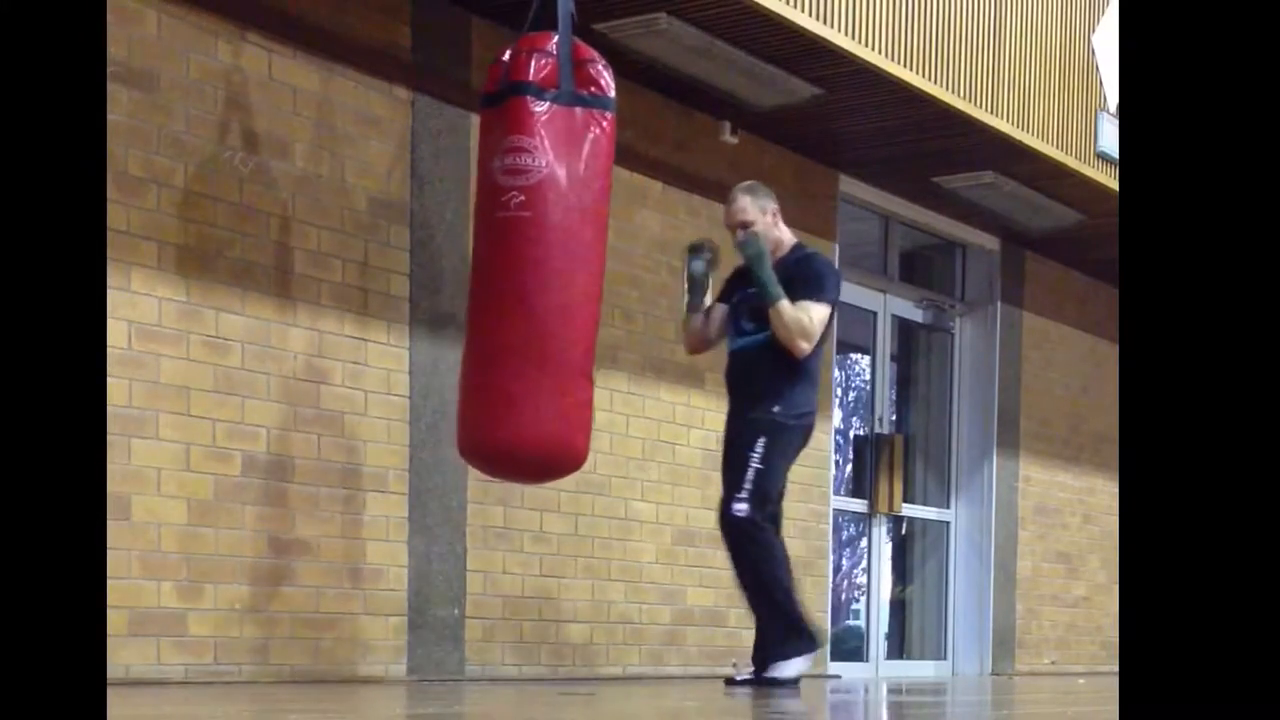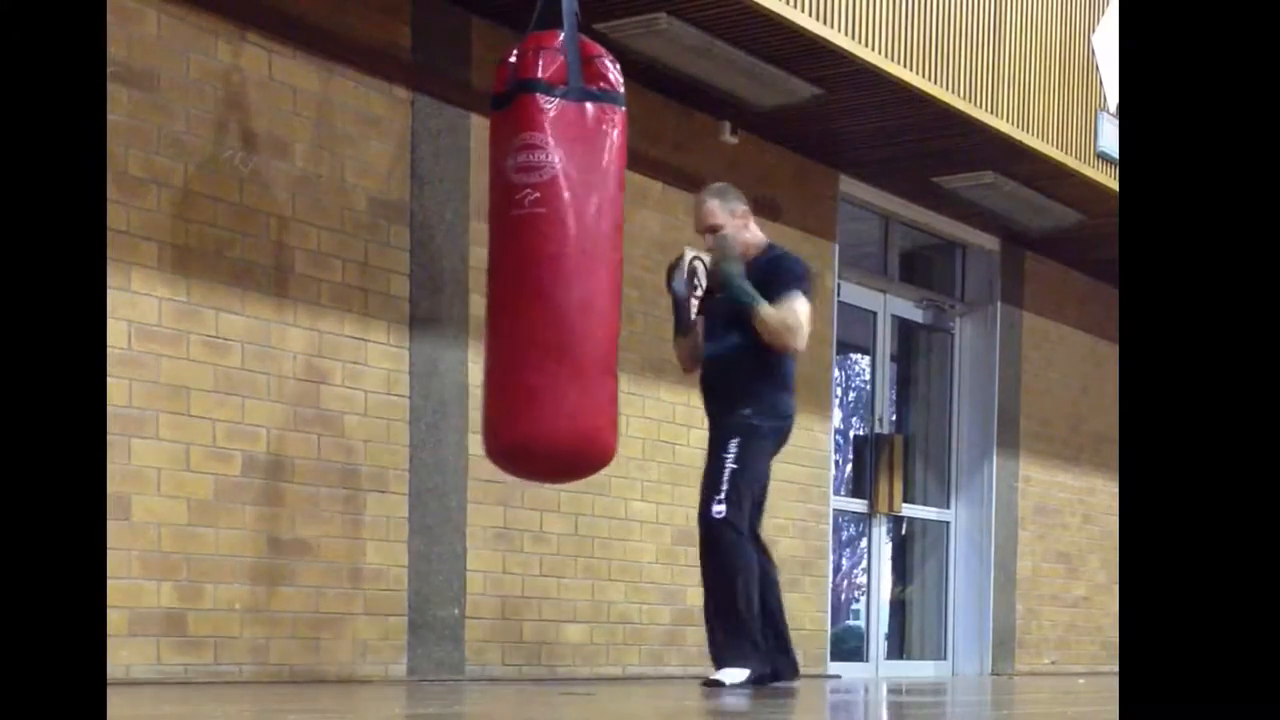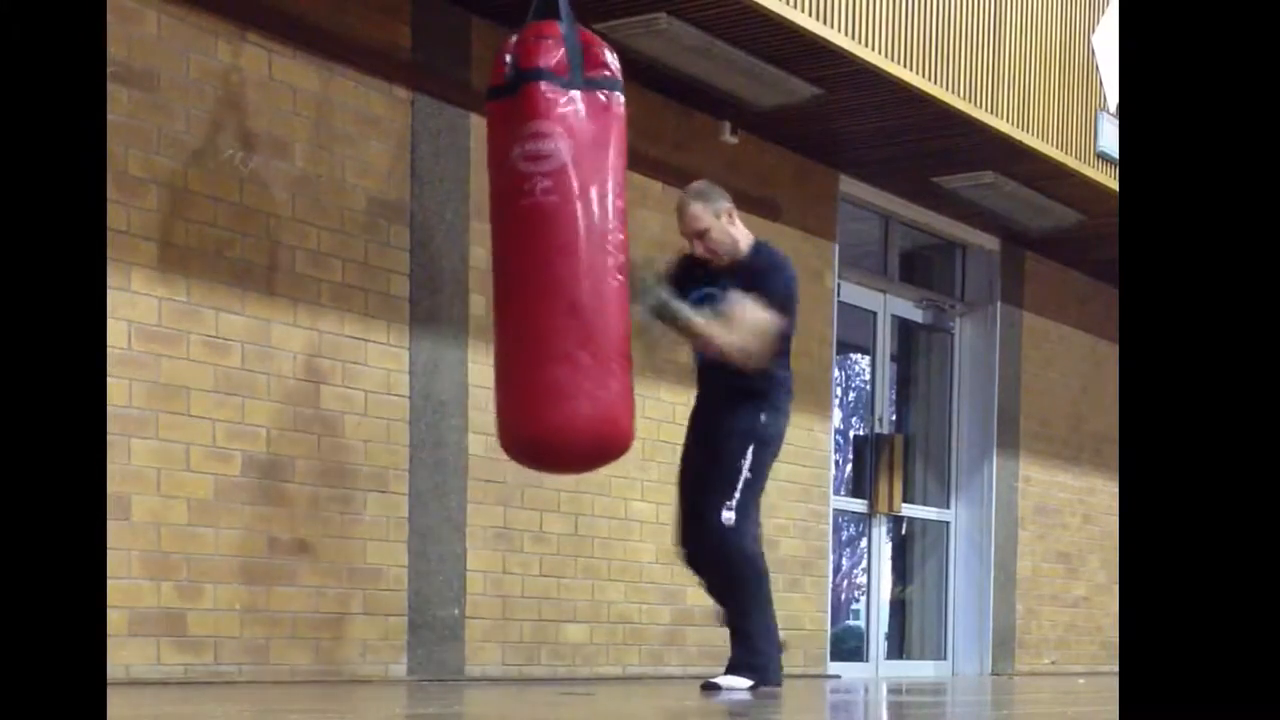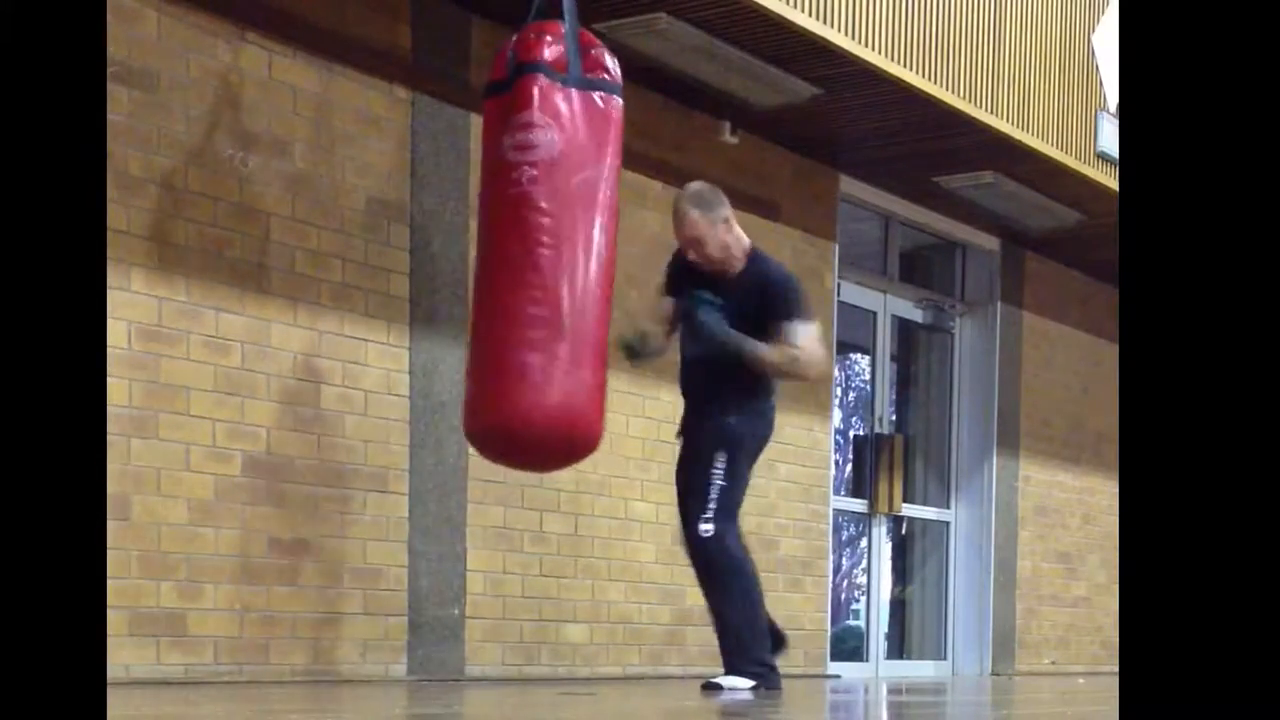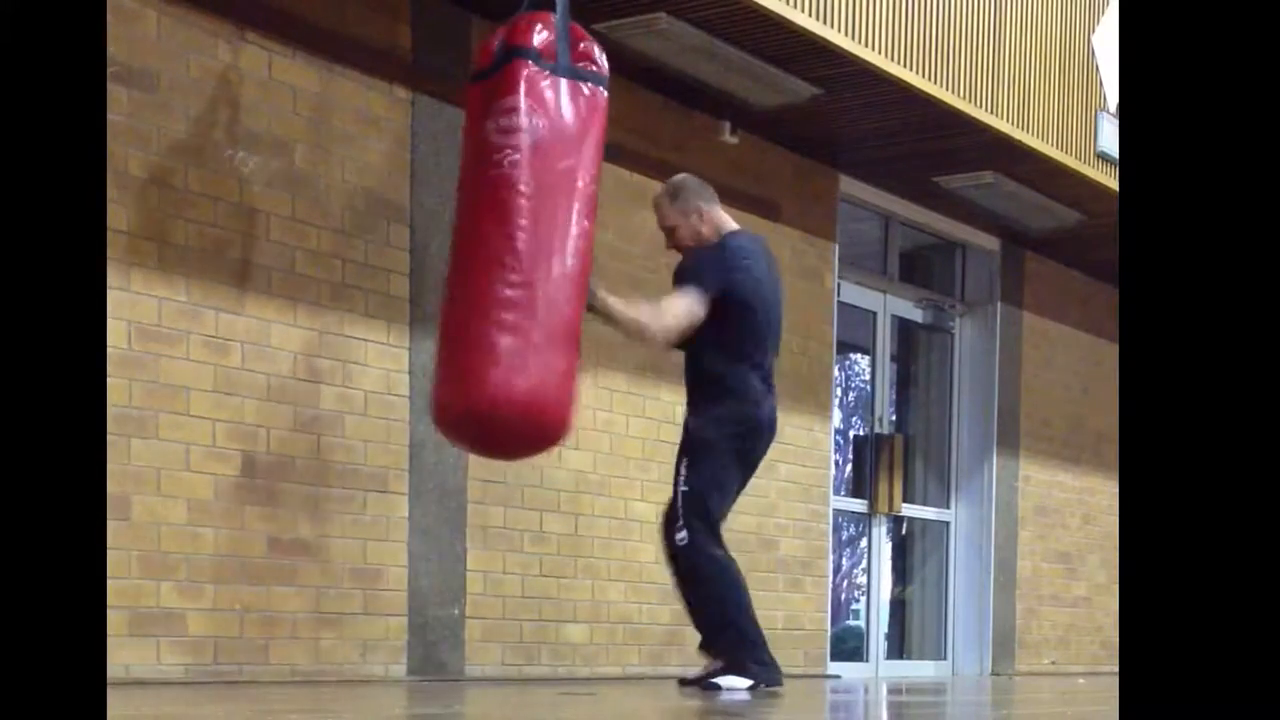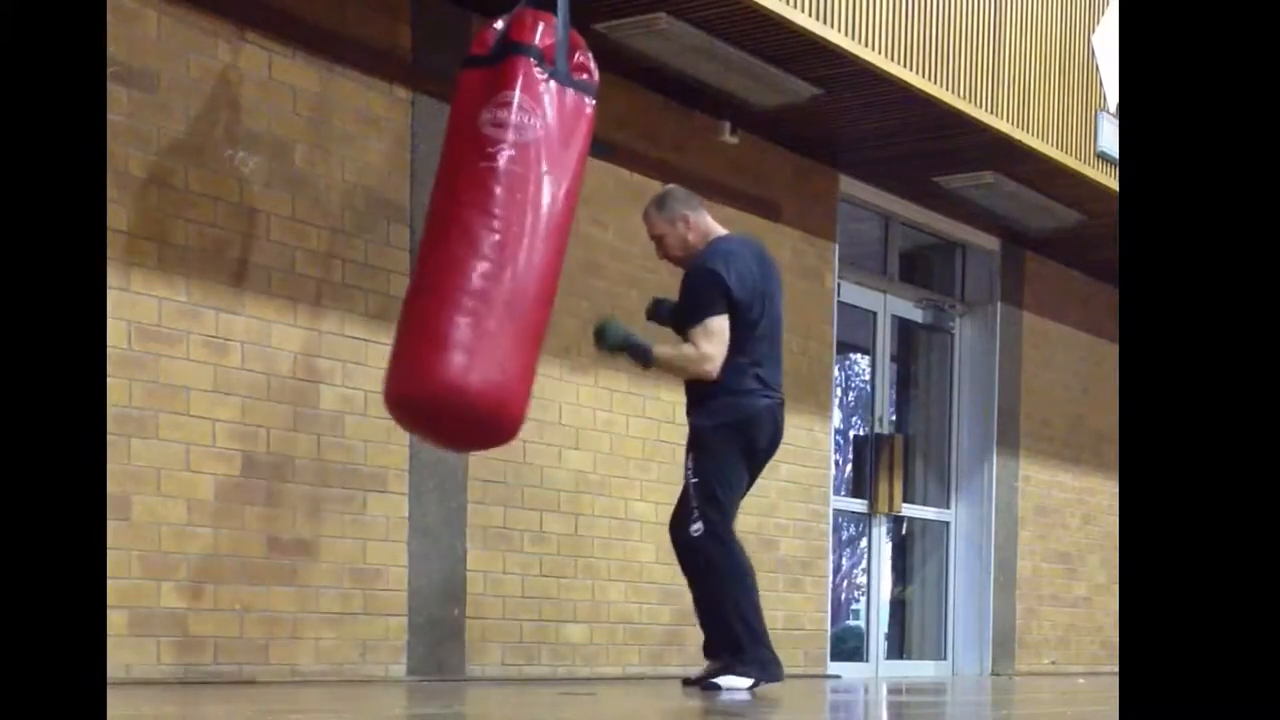
dt=0.2s
person 1, frame 1
left shoulder: (812, 268)
right shoulder: (740, 278)
left elbow: (802, 341)
right elbow: (696, 342)
left wrist: (765, 276)
right wrist: (697, 283)
left hip: (781, 414)
right hip: (745, 416)
left knee: (743, 519)
right knee: (757, 531)
left ankle: (794, 642)
right ankle: (776, 655)
person 1, frame 2
left shoulder: (783, 268)
right shoulder: (727, 280)
left elbow: (794, 337)
right elbow: (689, 360)
left wrist: (739, 292)
right wrist: (680, 304)
left hip: (755, 417)
right hip: (731, 419)
left knee: (721, 522)
right knee: (740, 535)
left ankle: (743, 655)
right ankle: (774, 656)
person 1, frame 3
left shoulder: (770, 269)
right shoulder: (693, 266)
left elbow: (739, 347)
left wrist: (674, 309)
right wrist: (655, 307)
left hip: (753, 416)
right hip: (709, 416)
left knee: (726, 529)
right knee: (699, 539)
left ankle: (755, 662)
right ankle: (760, 648)
person 1, frame 4
left shoulder: (772, 281)
right shoulder: (685, 264)
left elbow: (811, 363)
right elbow: (662, 326)
left wrist: (738, 345)
right wrist: (641, 342)
left hip: (736, 422)
right hip: (701, 421)
left knee: (710, 535)
right knee: (709, 536)
left ankle: (752, 664)
right ankle: (763, 640)
person 1, frame 5
left shoulder: (714, 261)
right shoulder: (752, 252)
left elbow: (657, 325)
left wrist: (590, 295)
right wrist: (681, 327)
left hip: (723, 420)
right hip: (751, 416)
left knee: (693, 541)
right knee: (688, 535)
left ankle: (754, 663)
right ankle: (726, 651)
person 1, frame 6
left shoulder: (707, 270)
right shoulder: (752, 253)
left elbow: (707, 362)
left wrist: (635, 347)
right wrist: (674, 315)
left hip: (726, 419)
right hip: (760, 412)
left knee: (708, 536)
right knee: (694, 534)
left ankle: (754, 661)
right ankle: (726, 658)
